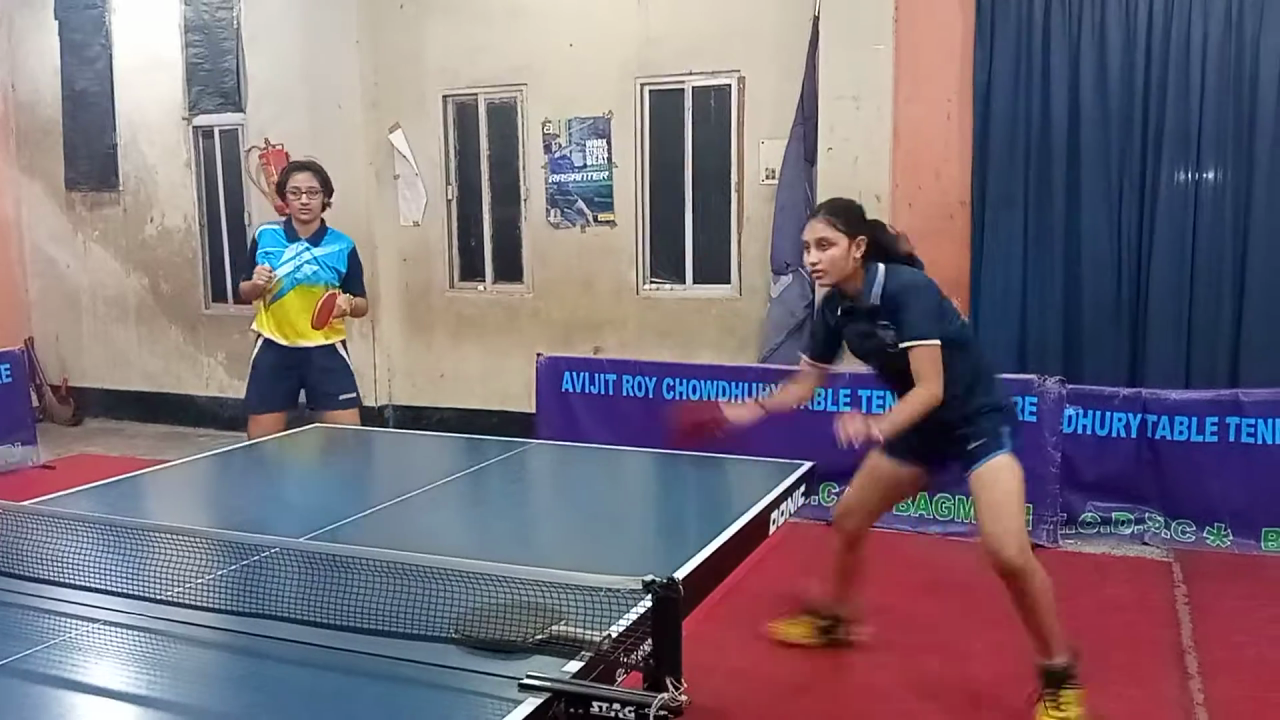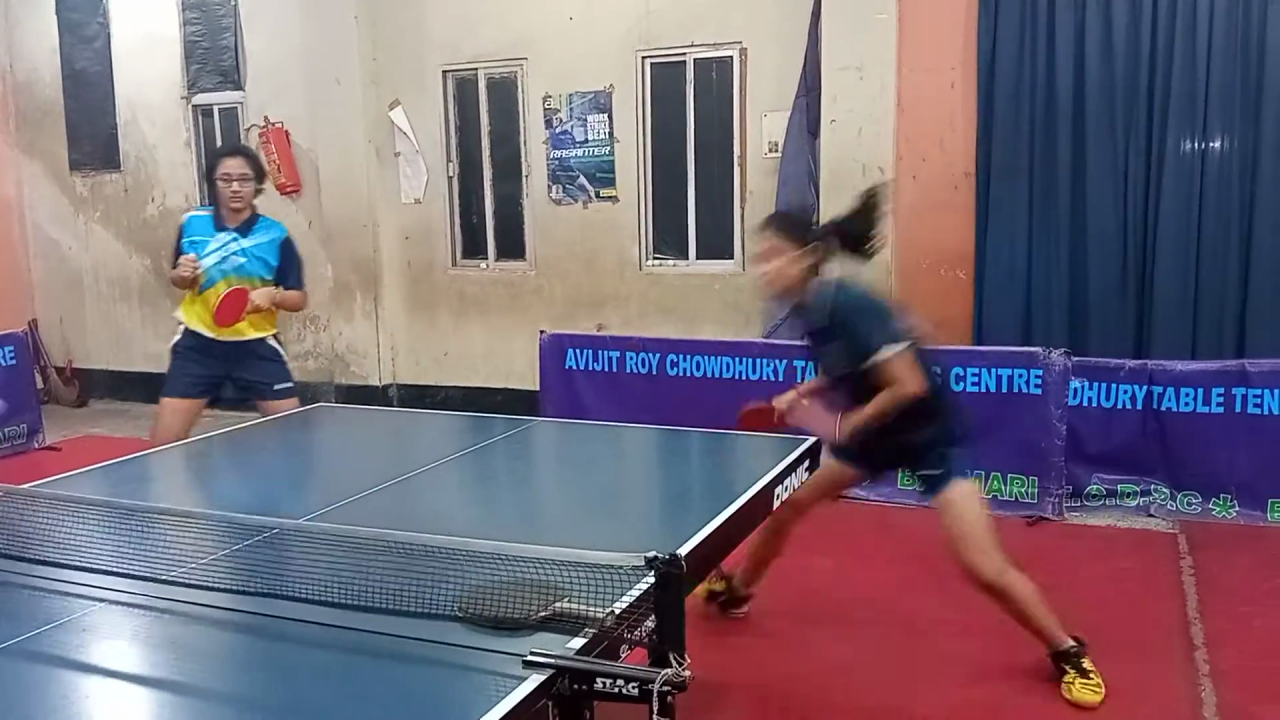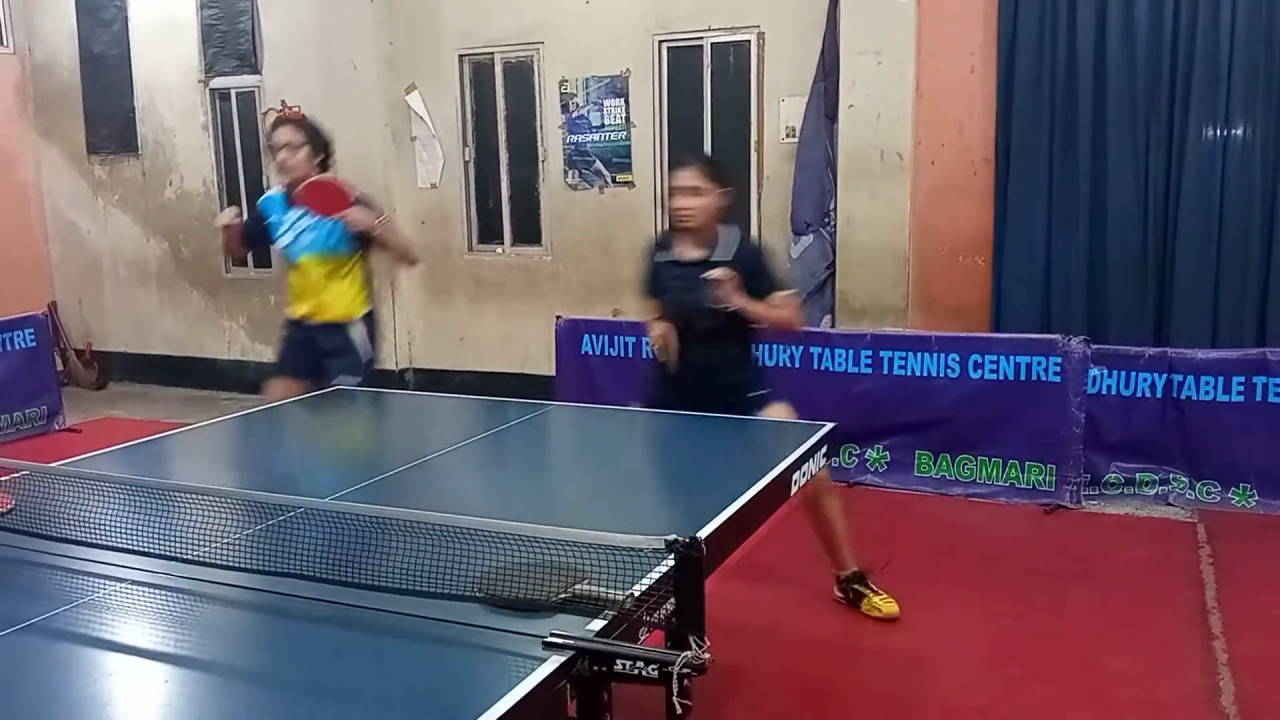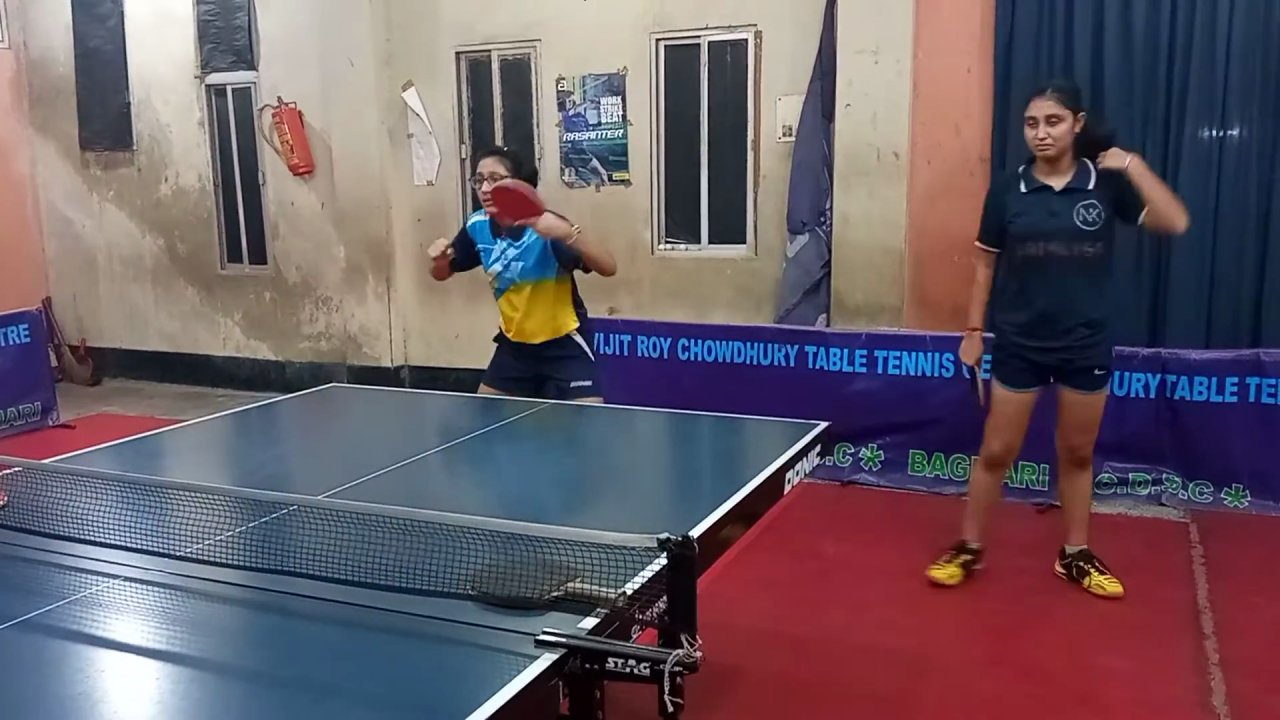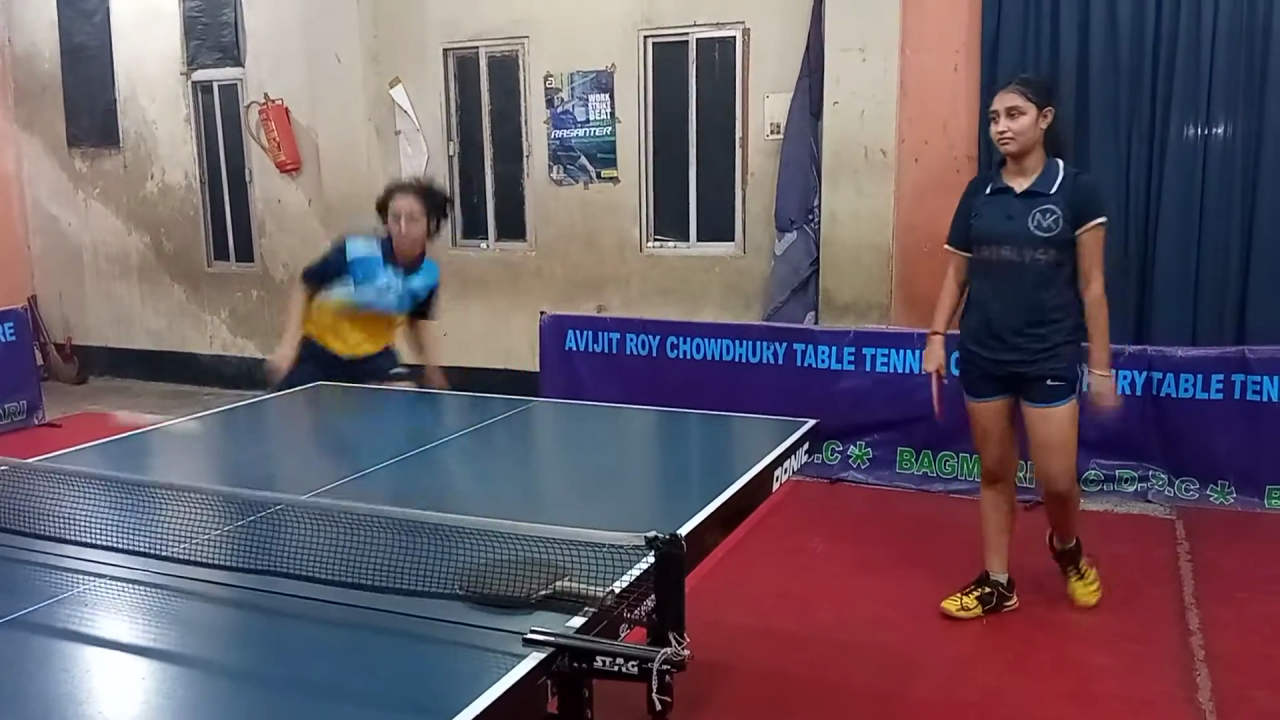
dt=1s
person 1, frame 1
left shoulder: (908, 289)
right shoulder: (835, 307)
left elbow: (931, 389)
right elbow: (808, 381)
left wrist: (877, 430)
right wrist: (751, 408)
left hip: (978, 421)
right hip: (914, 425)
left knee: (1009, 555)
right knee: (849, 519)
left ankle: (1058, 673)
right ankle: (837, 618)
person 1, frame 2
left shoulder: (844, 305)
right shoulder: (813, 311)
left elbow: (910, 384)
left wrist: (852, 424)
right wrist: (797, 396)
left hip: (928, 437)
right hip: (867, 432)
left knee: (984, 571)
right knee: (784, 505)
left ankle: (1067, 653)
right ankle: (732, 589)
person 1, frame 3
left shoulder: (747, 253)
right shoulder: (662, 253)
left elbow: (787, 320)
left wrist: (738, 302)
right wrist: (657, 328)
left hip: (743, 386)
right hip: (680, 387)
left knee: (815, 478)
left ankle: (849, 577)
person 1, frame 4
left shoulder: (1107, 185)
right shoulder: (1007, 189)
left elbow: (1176, 224)
right elbow: (985, 264)
left wrist: (1132, 165)
right wrist: (973, 330)
left hip: (1086, 343)
right hip: (1019, 343)
left knee: (1077, 454)
right knee: (996, 453)
left ankle: (1076, 555)
right ankle: (968, 548)
person 1, frame 5
left shoulder: (1076, 190)
right shoulder: (977, 193)
left elbow: (1091, 280)
right elbow: (958, 273)
left wrist: (1099, 359)
right wrist: (936, 338)
left hip: (1049, 357)
right hip: (982, 355)
left knee: (1058, 481)
right knee: (996, 473)
left ankle: (1068, 548)
right ankle: (996, 583)
person 2, frame 1
left shoulder: (342, 246)
right shoulder: (265, 236)
left elbow: (363, 306)
right elbow: (245, 293)
left wrist: (349, 302)
right wrist: (255, 284)
left hip: (326, 352)
right hip: (275, 351)
person 2, frame 2
left shoulder: (275, 236)
right shoulder: (193, 224)
left elbow: (299, 298)
right elbow: (174, 280)
left wrist: (273, 297)
right wrist: (182, 275)
left hip: (255, 346)
right hip: (198, 343)
right knee: (165, 440)
person 2, frame 3
right shoulder: (270, 205)
left elbow: (409, 257)
right elbow: (238, 252)
left wrist: (375, 224)
right wrist: (229, 229)
left hip: (346, 327)
right hip: (301, 327)
person 2, frame 4
left shoulder: (547, 226)
right shoulder: (477, 227)
left elbow: (609, 267)
right elbow: (442, 271)
left wrist: (568, 233)
right wrist: (439, 255)
left hip: (563, 344)
right hip: (515, 344)
person 2, frame 5
left shoulder: (428, 274)
right shoulder: (354, 253)
right elbow: (305, 287)
left wrist: (430, 368)
right wrist: (289, 340)
left hip: (373, 354)
right hip: (322, 351)
